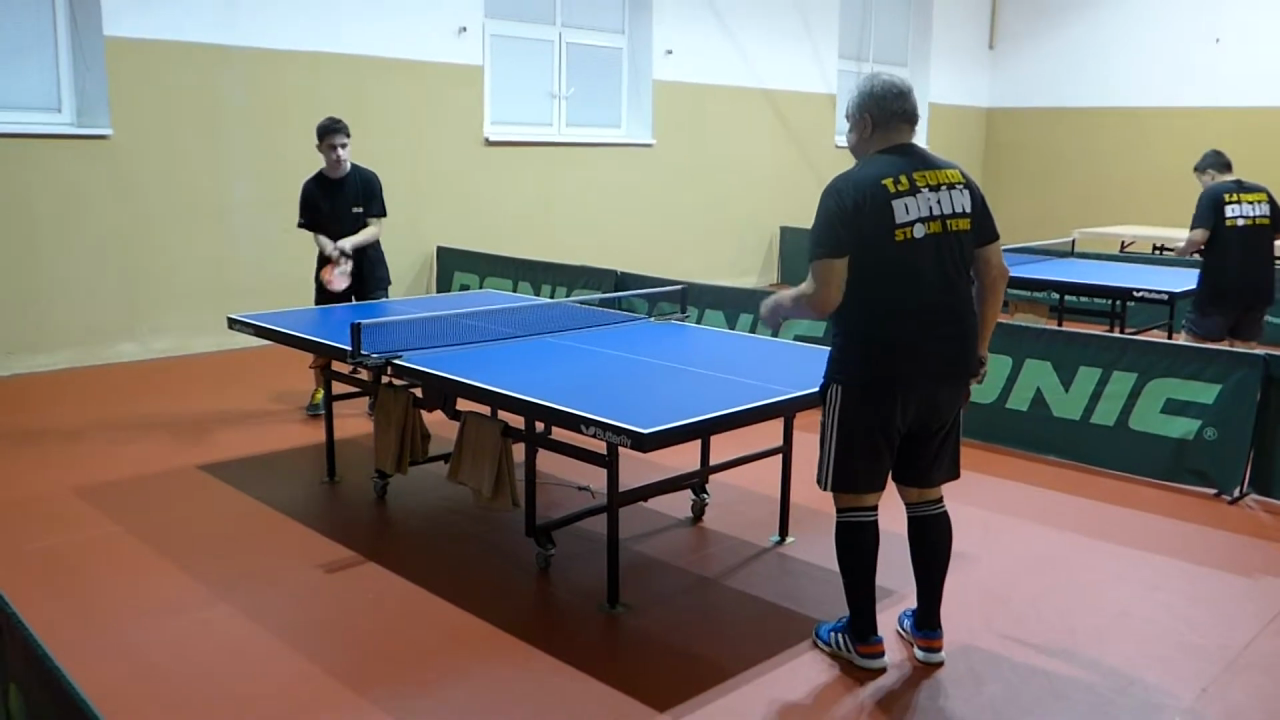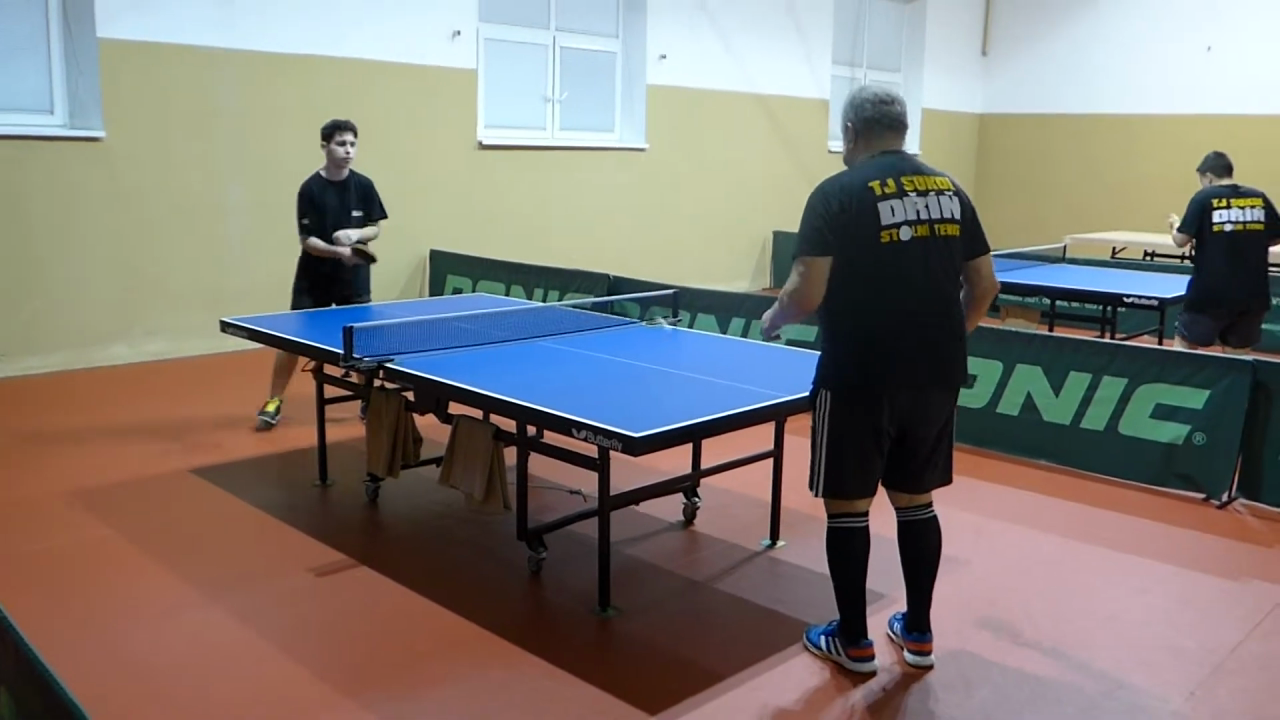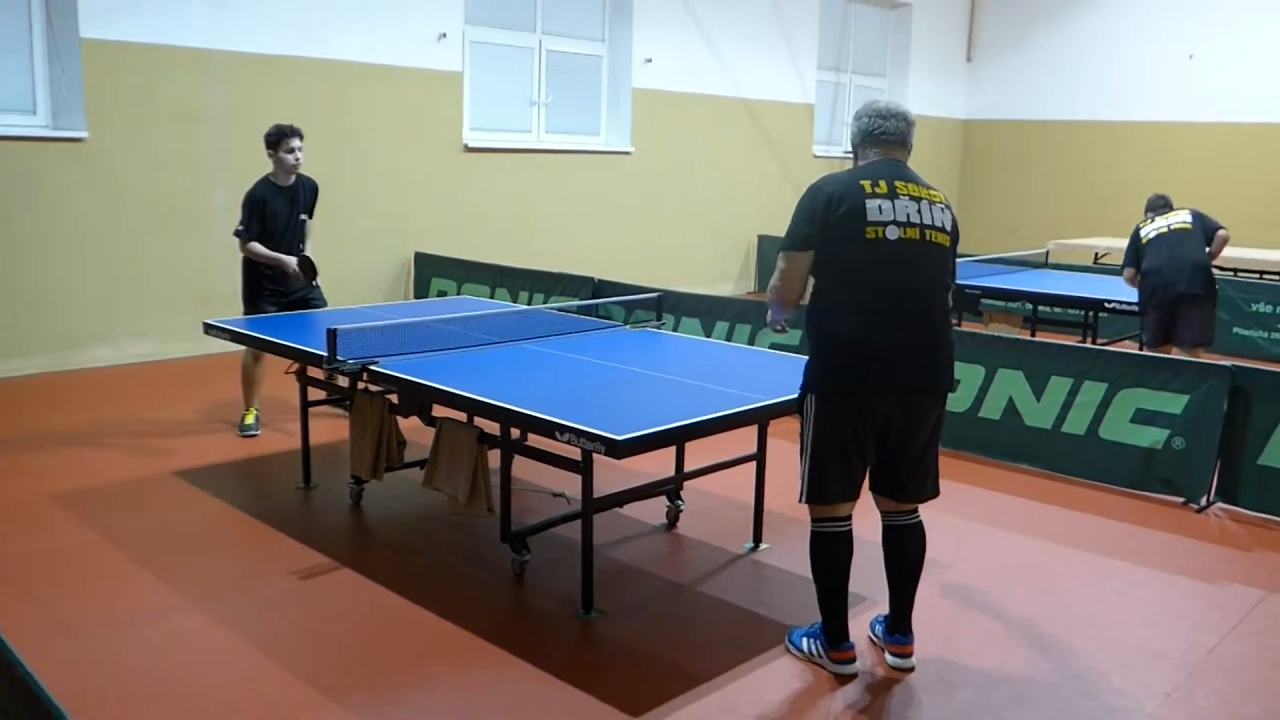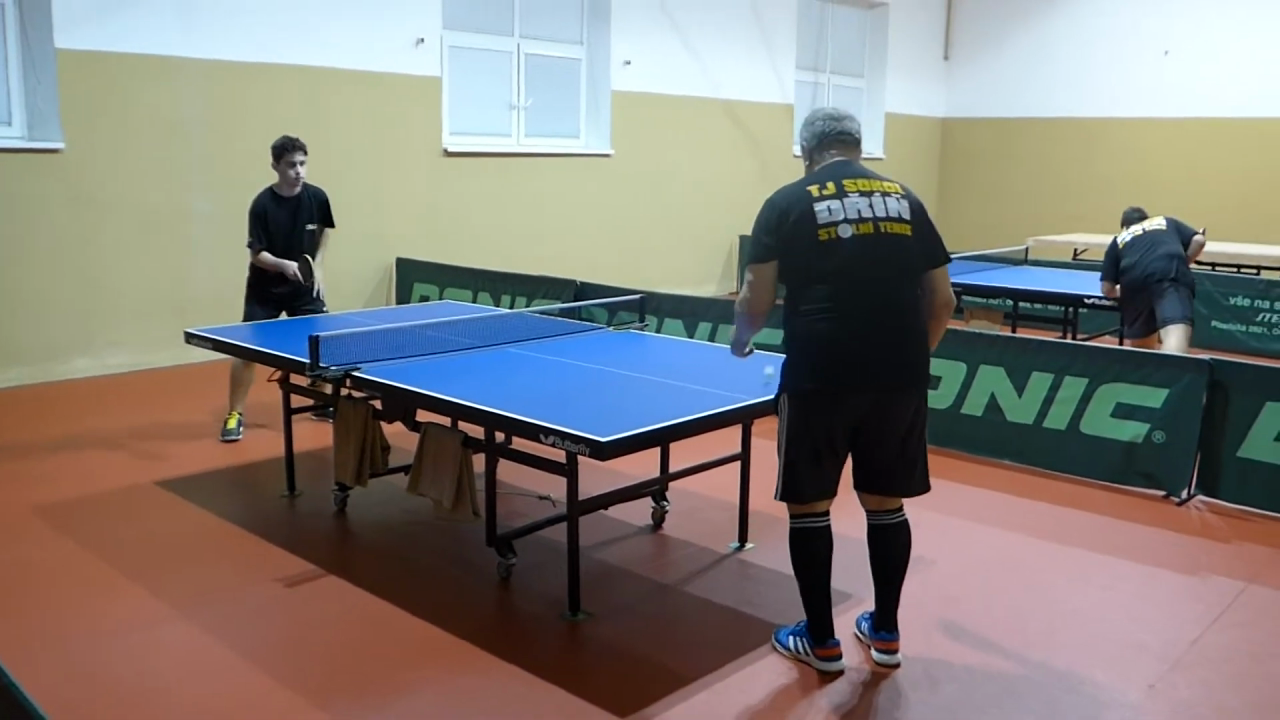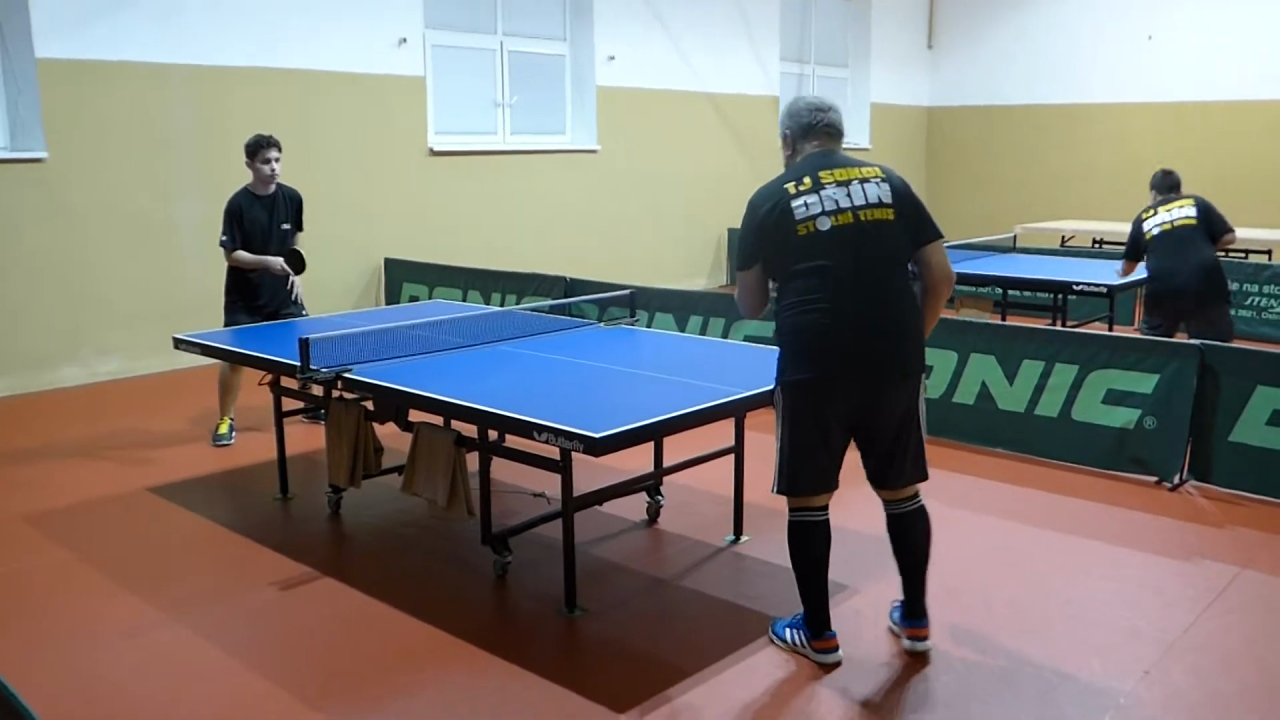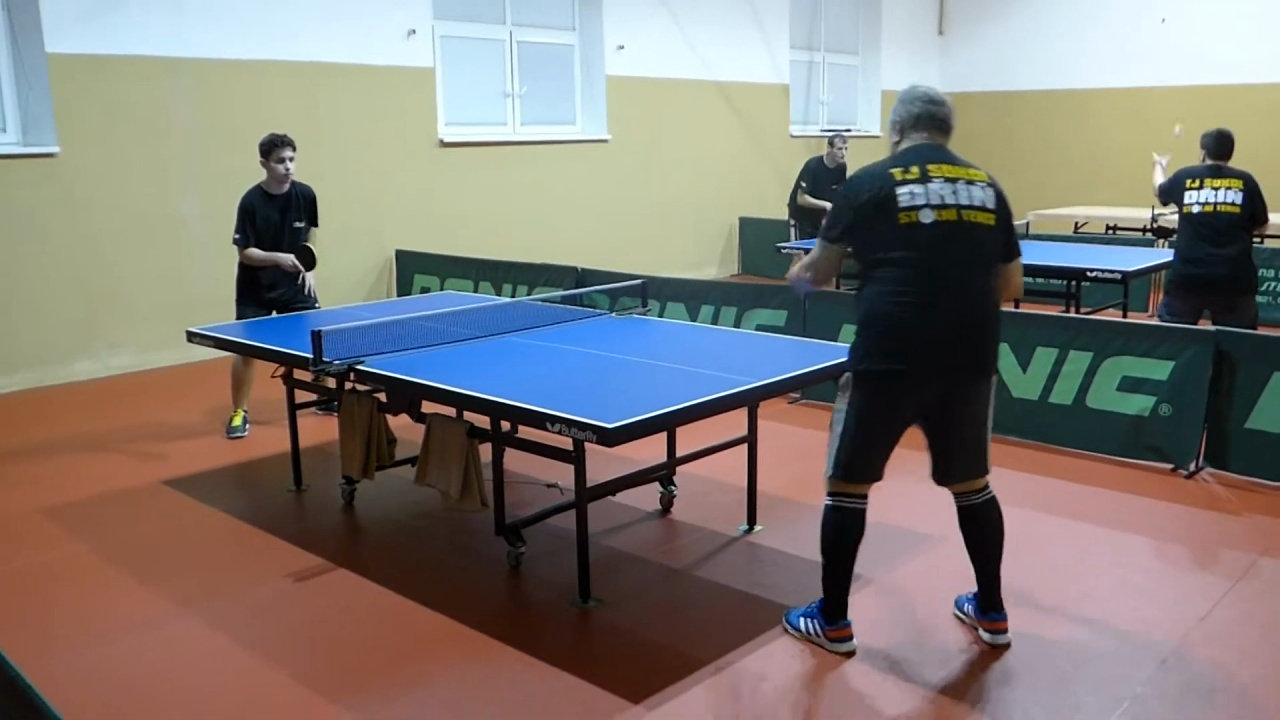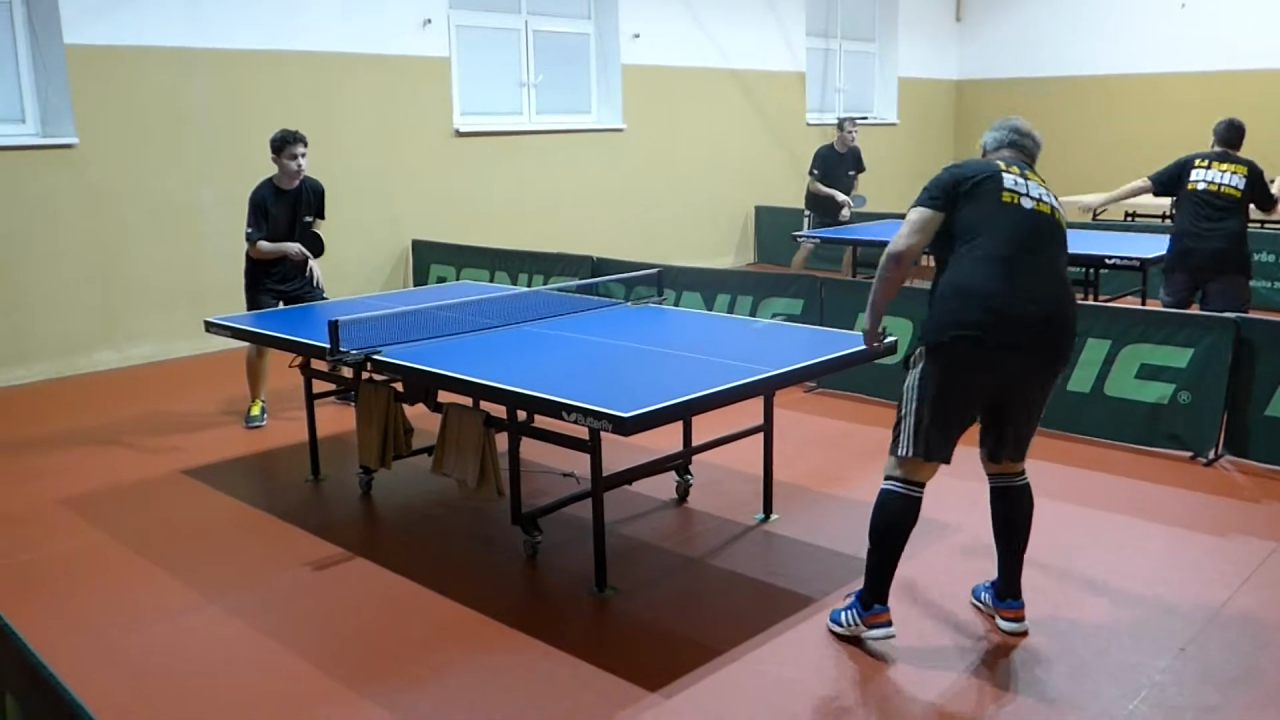
dt=0.5s
person 1, frame 1
left shoulder: (850, 189)
right shoulder: (959, 181)
left elbow: (824, 296)
right elbow: (994, 274)
left wrist: (778, 304)
right wrist: (977, 351)
left hip: (870, 374)
right hip: (943, 372)
left knee: (856, 500)
right knee: (926, 495)
left ankle: (862, 637)
right ankle: (928, 628)
person 1, frame 2
left shoulder: (838, 194)
right shoulder: (950, 191)
left elbow: (805, 294)
right elbow: (984, 287)
left wrist: (773, 318)
left hip: (859, 376)
right hip: (935, 375)
left knee: (847, 505)
right knee: (915, 499)
left ankle: (852, 641)
right ankle: (918, 631)
person 1, frame 3
left shoulder: (830, 192)
right shoulder: (941, 207)
left elbow: (787, 288)
left wrist: (777, 314)
left hip: (846, 375)
right hip: (924, 376)
left knee: (831, 507)
right knee: (901, 504)
left ankle: (835, 642)
right ankle: (899, 634)
person 1, frame 4
left shoulder: (787, 203)
right shoulder: (905, 199)
left elbow: (756, 303)
right elbow: (942, 301)
left wrist: (741, 339)
right wrist: (915, 361)
left hip: (820, 375)
right hip: (899, 374)
left knee: (809, 505)
right knee: (885, 503)
left ankle: (820, 640)
right ankle: (885, 631)
person 1, frame 5
left shoulder: (769, 200)
right shoulder: (890, 183)
left elbow: (750, 304)
right elbow: (940, 277)
left wrist: (790, 289)
right wrist: (912, 338)
left hip: (813, 368)
right hip: (893, 363)
left knee: (808, 499)
right knee: (900, 492)
left ankle: (818, 632)
right ankle: (914, 618)
person 1, frame 6
left shoulder: (871, 181)
right shoulder: (988, 189)
left elbow: (816, 273)
right elbow: (1007, 288)
left wrist: (798, 276)
left hip: (887, 356)
right hip: (970, 358)
left knee: (847, 484)
right knee: (971, 483)
left ankle: (833, 618)
right ankle: (990, 611)
person 1, frame 7
left shoulder: (963, 175)
right shoulder: (1052, 205)
left elbow: (903, 248)
left wrist: (875, 312)
left hip: (966, 332)
right hip: (1047, 342)
left knee: (909, 467)
right knee: (1006, 465)
left ankle: (872, 606)
right ankle: (1008, 598)
person 2, frame 1
left shoulder: (367, 180)
right shoulder: (312, 188)
left elbow: (375, 229)
right elbow: (317, 234)
left wrist: (349, 242)
right wrist: (331, 250)
left hip: (369, 272)
left ankle: (377, 395)
right ankle: (320, 390)
person 2, frame 2
left shoulder: (364, 186)
right shoulder: (310, 189)
left elbow: (375, 228)
right elbow: (307, 241)
left wrist: (355, 234)
right wrist: (337, 253)
left hip: (354, 279)
right hip: (314, 279)
left ankle: (369, 401)
right ankle: (273, 402)
person 2, frame 3
left shoulder: (309, 187)
right shoulder: (258, 195)
right elbow: (246, 245)
left wrist: (306, 255)
right wrist: (281, 259)
left hip: (297, 279)
right hip: (262, 283)
right knee: (257, 346)
right ankle: (251, 411)
person 2, frame 4
left shoulder: (317, 197)
right shoulder: (262, 204)
left elbow: (324, 232)
right elbow: (256, 255)
left wrist: (317, 268)
right wrist: (284, 266)
left hip: (305, 286)
right hip: (266, 289)
right ankle: (235, 415)
person 2, frame 5
left shoulder: (292, 198)
right shoulder: (238, 204)
right elbow: (231, 255)
left wrist: (294, 271)
right wrist: (266, 261)
left hip: (283, 291)
right hip: (245, 295)
left ankle: (311, 406)
right ankle: (226, 420)
person 2, frame 6
left shoulder: (306, 195)
right shoulder: (251, 201)
right elbow: (245, 253)
left wrist: (306, 267)
right wrist: (278, 258)
left hip: (294, 283)
right hip: (256, 288)
left ankle: (326, 397)
right ankle: (239, 413)
person 2, frame 7
left shoulder: (315, 189)
right shoulder: (261, 196)
right elbow: (254, 248)
left wrist: (312, 259)
right wrist: (285, 247)
left hip: (301, 275)
right hip: (264, 279)
right knee: (260, 341)
right ankle: (257, 402)
person 3, frame 1
left shoulder: (1212, 194)
right shoulder: (1262, 192)
left elbow: (1199, 235)
left wrist: (1186, 248)
left hip: (1220, 286)
right hip: (1258, 287)
left knee: (1190, 341)
right knee: (1245, 347)
person 3, frame 2
left shoulder: (1203, 198)
right shoulder: (1259, 198)
left elbow: (1180, 240)
left wrist: (1176, 226)
left hip: (1209, 291)
right hip: (1250, 292)
left knee: (1184, 348)
right knee: (1237, 355)
person 3, frame 3
left shoulder: (1141, 227)
right shoulder: (1192, 214)
left elbow: (1128, 275)
right elbow: (1222, 235)
left wrist: (1141, 284)
right wrist: (1206, 259)
left hip: (1156, 287)
right hip: (1195, 283)
left knee: (1158, 355)
right knee: (1191, 355)
person 3, frame 4
left shoulder: (1118, 239)
right shoulder: (1167, 222)
left elbow: (1107, 288)
right elbow: (1199, 241)
left wrist: (1119, 292)
left hip: (1134, 281)
right hip: (1170, 276)
left knee: (1142, 347)
right knee: (1176, 339)
person 3, frame 5
left shoulder: (1143, 217)
right shoulder: (1197, 203)
left elbow: (1128, 266)
right elbow: (1229, 237)
left wrist: (1123, 273)
left hip: (1162, 288)
right hip: (1204, 283)
person 3, frame 6
left shoulder: (1185, 177)
right shoulder: (1245, 181)
left elbow: (1159, 190)
right elbow: (1260, 227)
left wrist: (1159, 166)
left hip: (1188, 274)
right hip: (1234, 276)
person 3, frame 7
left shoulder: (1189, 163)
right shoulder: (1250, 170)
left elbow: (1145, 184)
left wrist: (1103, 200)
left hip: (1185, 252)
right hip: (1227, 257)
